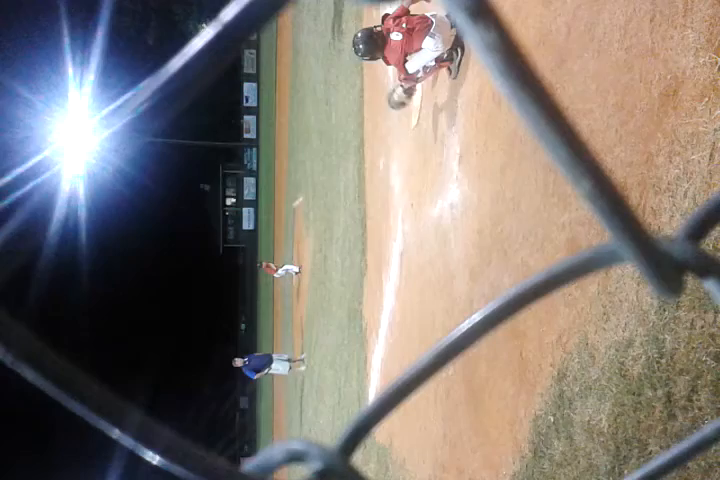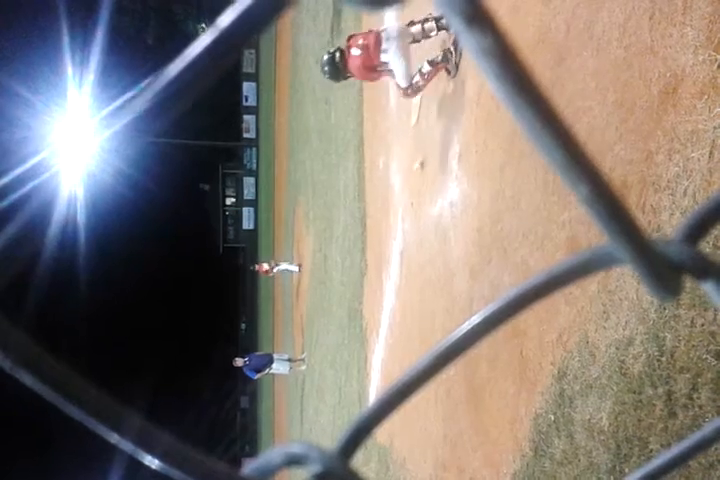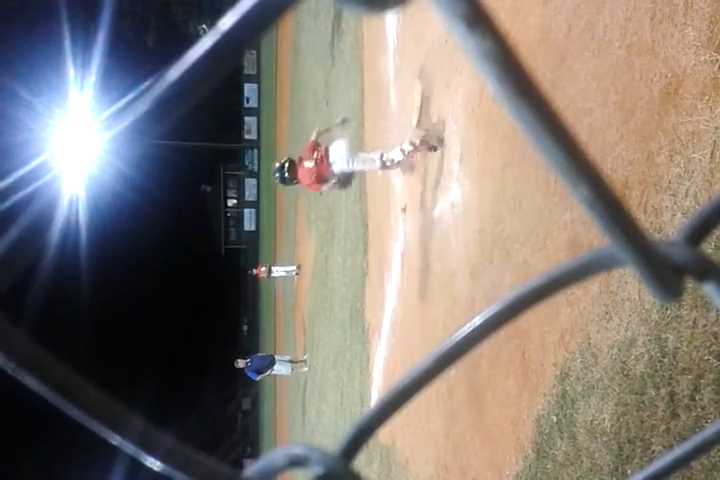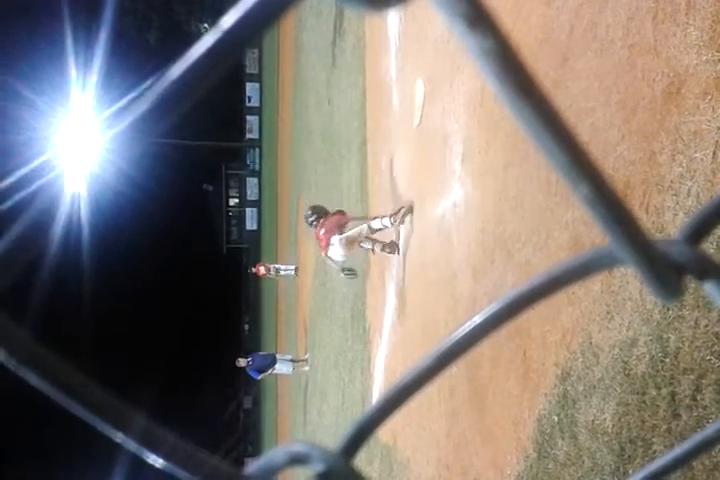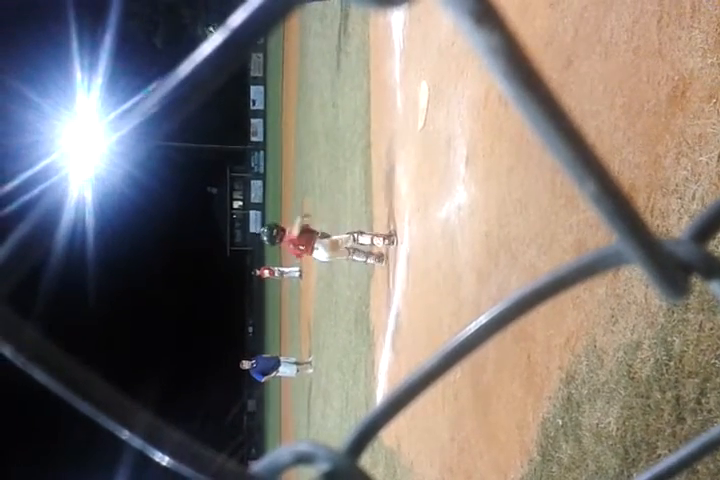
dt=0.7s
person 1, frame 1
left shoulder: (393, 56)
right shoulder: (389, 22)
left elbow: (405, 77)
left hip: (436, 42)
left knee: (412, 75)
left ankle: (450, 58)
right ankle: (452, 21)
person 1, frame 2
left shoulder: (358, 70)
right shoulder: (352, 42)
left elbow: (389, 74)
left hip: (393, 51)
left knee: (407, 90)
left ankle: (444, 58)
right ankle: (438, 24)
person 1, frame 3
left shoulder: (305, 178)
right shoulder: (305, 155)
left elbow: (324, 187)
right elbow: (317, 133)
left wrist: (336, 182)
right wrist: (337, 125)
left hip: (344, 161)
right hip: (339, 148)
left knee: (385, 160)
left ankle: (419, 141)
person 1, frame 4
left shoulder: (318, 234)
right shoulder: (334, 217)
left elbow: (324, 254)
right elbow: (351, 219)
left wrist: (339, 267)
right wrist: (370, 220)
left hip: (334, 253)
right hip: (339, 242)
left knee: (359, 239)
right knee: (369, 226)
left ankle: (387, 248)
right ankle: (393, 219)
person 1, frame 5
left shoulder: (286, 244)
right shoulder: (290, 240)
right elbow: (296, 234)
right wrist: (300, 219)
left hip: (319, 255)
right hip: (321, 247)
left knee: (351, 252)
right knee: (355, 237)
left ankle: (376, 258)
right ankle: (384, 240)
